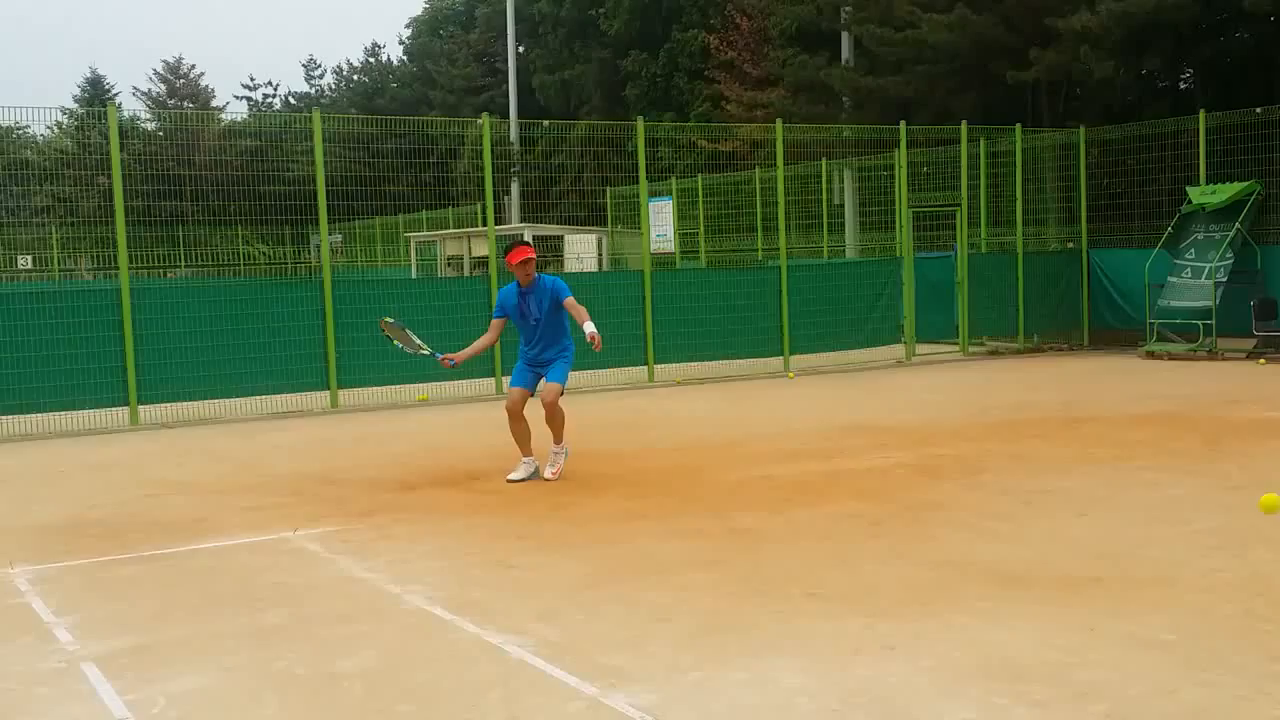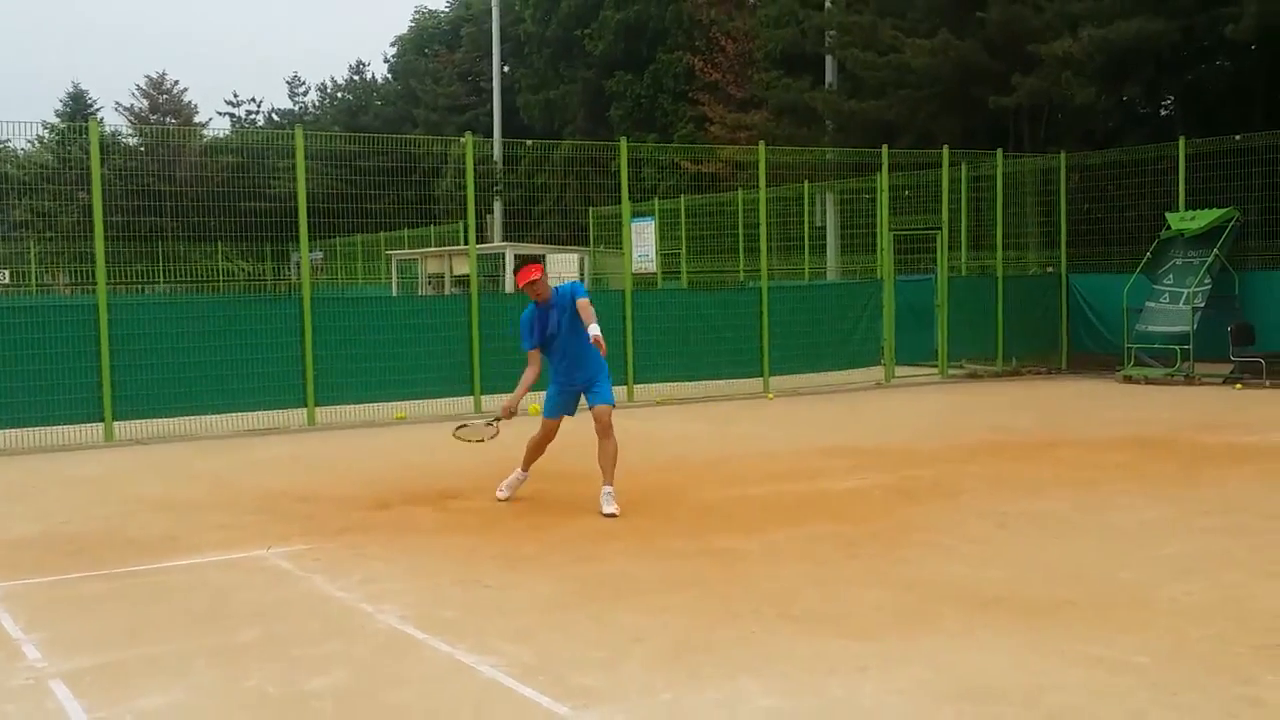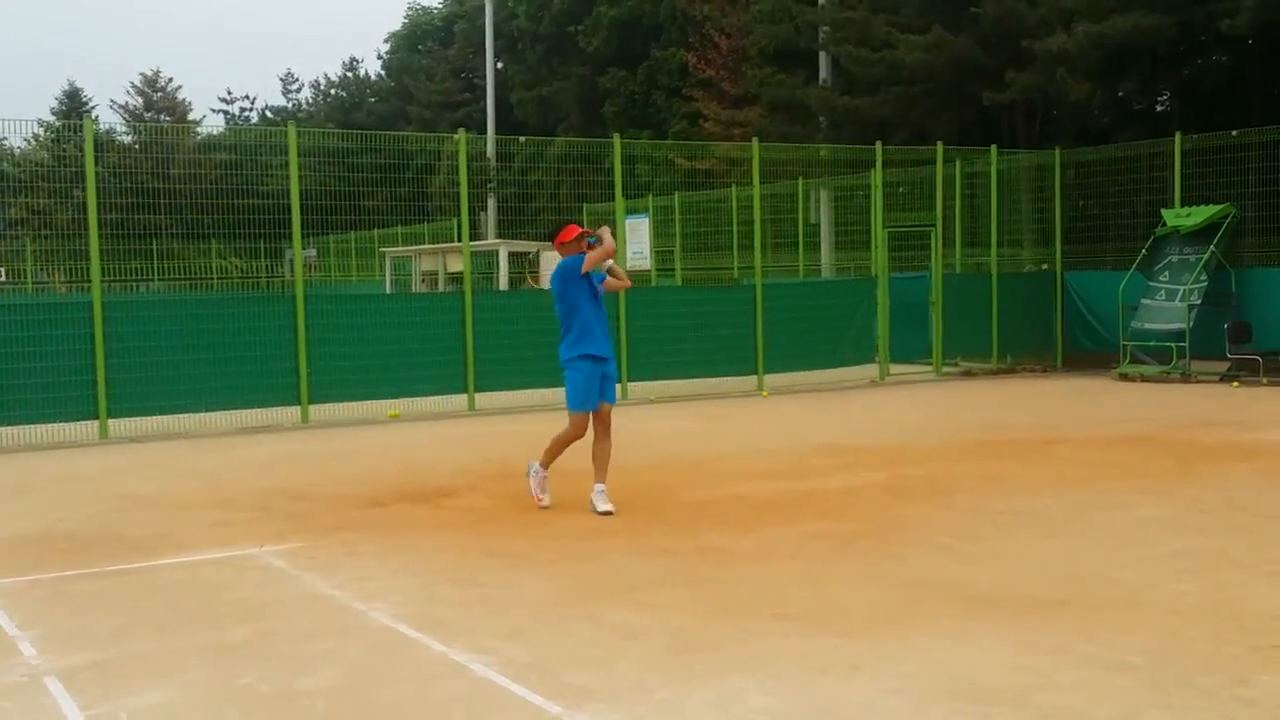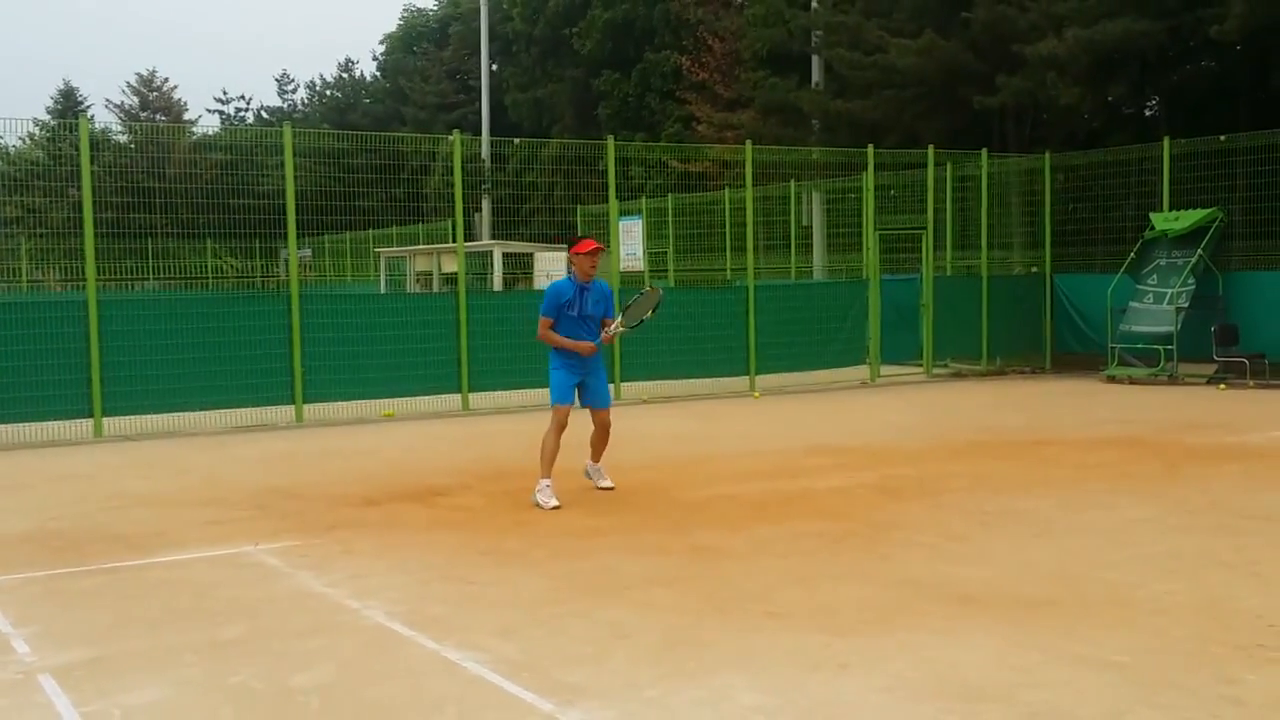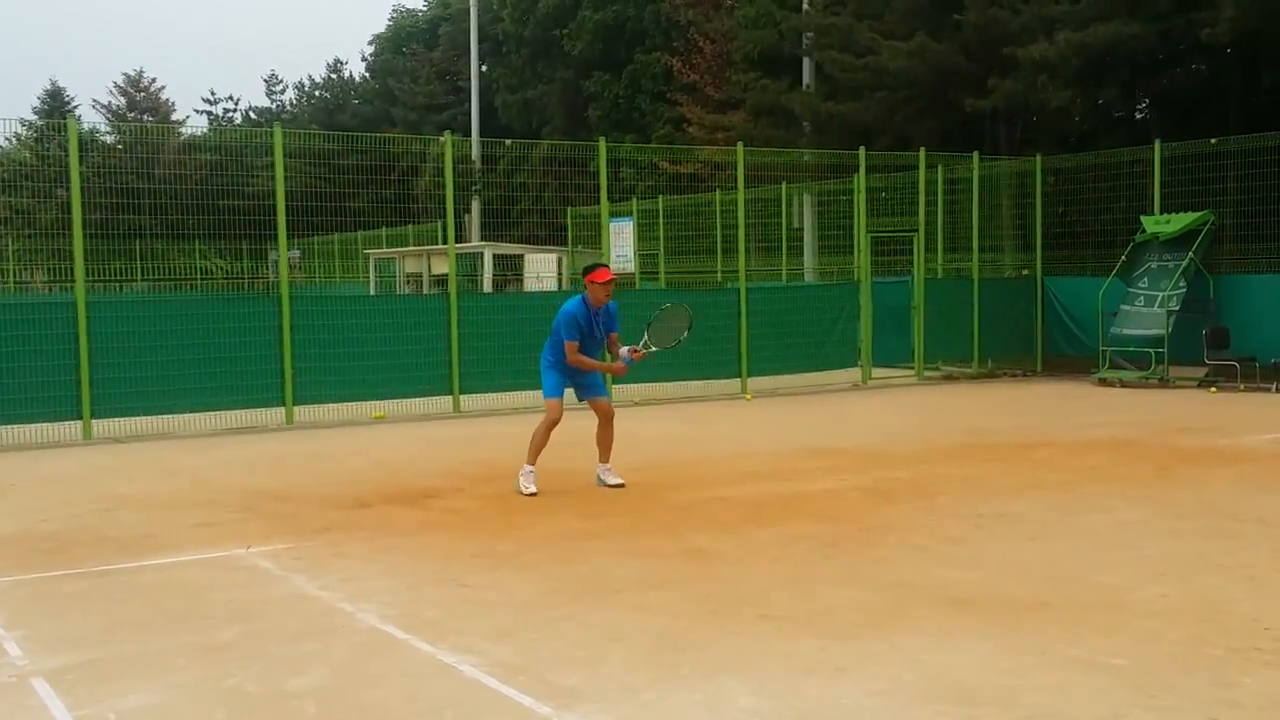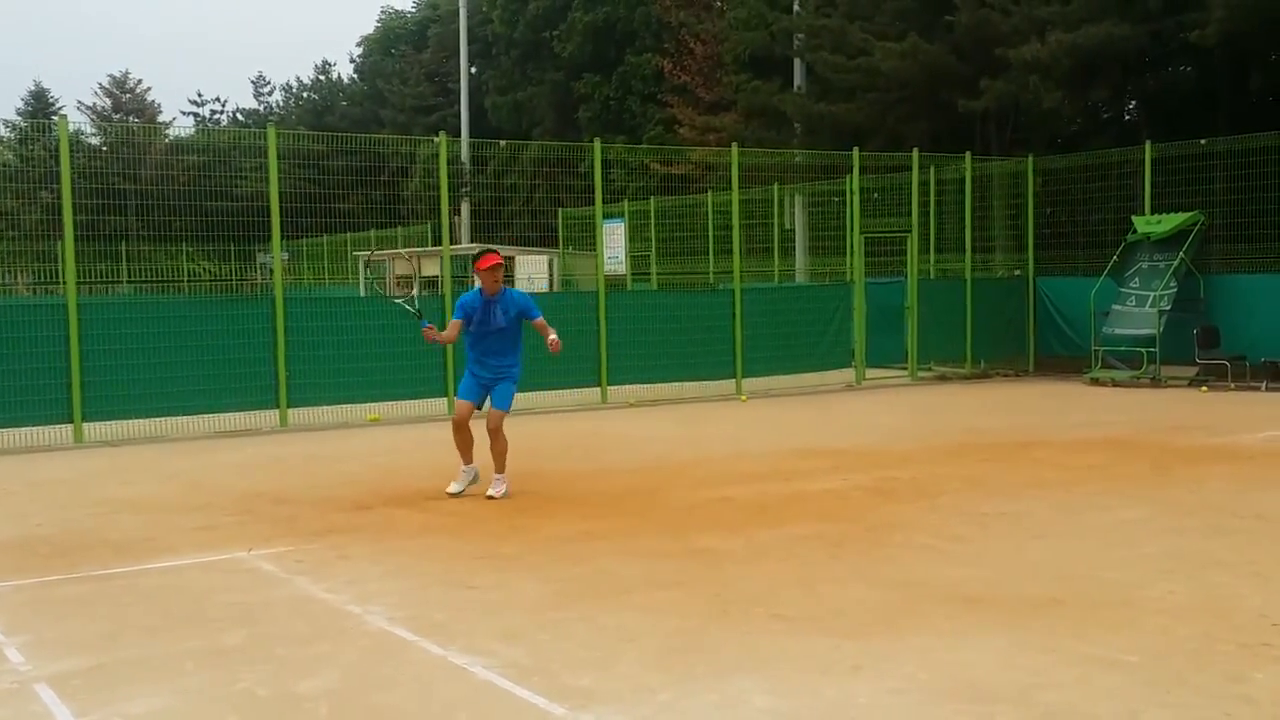
dt=0.7s
person 1, frame 1
left shoulder: (553, 284)
right shoulder: (506, 295)
left elbow: (574, 307)
right elbow: (492, 335)
left wrist: (589, 327)
right wrist: (460, 356)
left hip: (558, 355)
right hip: (528, 358)
left knee: (549, 399)
right knee: (513, 406)
left ankle: (558, 448)
right ankle: (528, 462)
person 1, frame 2
left shoulder: (572, 290)
right shoulder: (529, 317)
left elbow: (586, 309)
right elbow: (534, 365)
left wrist: (594, 329)
right wrist: (515, 397)
left hip: (594, 371)
right hip: (562, 378)
left knee: (604, 423)
right knee: (545, 434)
left ankle: (607, 492)
right ankle: (521, 474)
person 1, frame 3
left shoulder: (589, 275)
right shoulder: (565, 269)
left elbow: (623, 283)
right elbow: (610, 243)
left wrist: (602, 255)
right wrist: (606, 234)
left hip: (603, 357)
right hip: (579, 359)
left knee: (603, 423)
right knee: (578, 427)
left ankle: (599, 491)
right ankle: (539, 470)
person 1, frame 4
left shoulder: (604, 290)
right shoulder: (556, 290)
left elbow: (608, 327)
right elbow: (542, 332)
left wrist: (607, 336)
right wrist: (576, 345)
left hip: (593, 365)
right hip: (564, 364)
left knee: (603, 423)
right knee: (559, 420)
left ankle: (594, 466)
right ankle: (544, 486)
person 1, frame 5
left shoulder: (611, 309)
right shoulder: (571, 311)
left elbow: (612, 346)
right elbow: (572, 357)
left wrist: (627, 353)
right wrist: (609, 368)
left hip: (589, 367)
right hip: (557, 364)
left knee: (606, 413)
right knee: (553, 416)
left ankle: (604, 469)
right ankle: (527, 472)
person 1, frame 6
left shoulder: (520, 299)
right shoulder: (466, 301)
left elbow: (543, 327)
right elbow: (452, 334)
left wrist: (552, 337)
right wrist: (437, 335)
left hip: (506, 373)
right hip: (476, 371)
left knee: (494, 426)
right knee: (459, 419)
left ankle: (500, 478)
right ankle: (468, 470)
